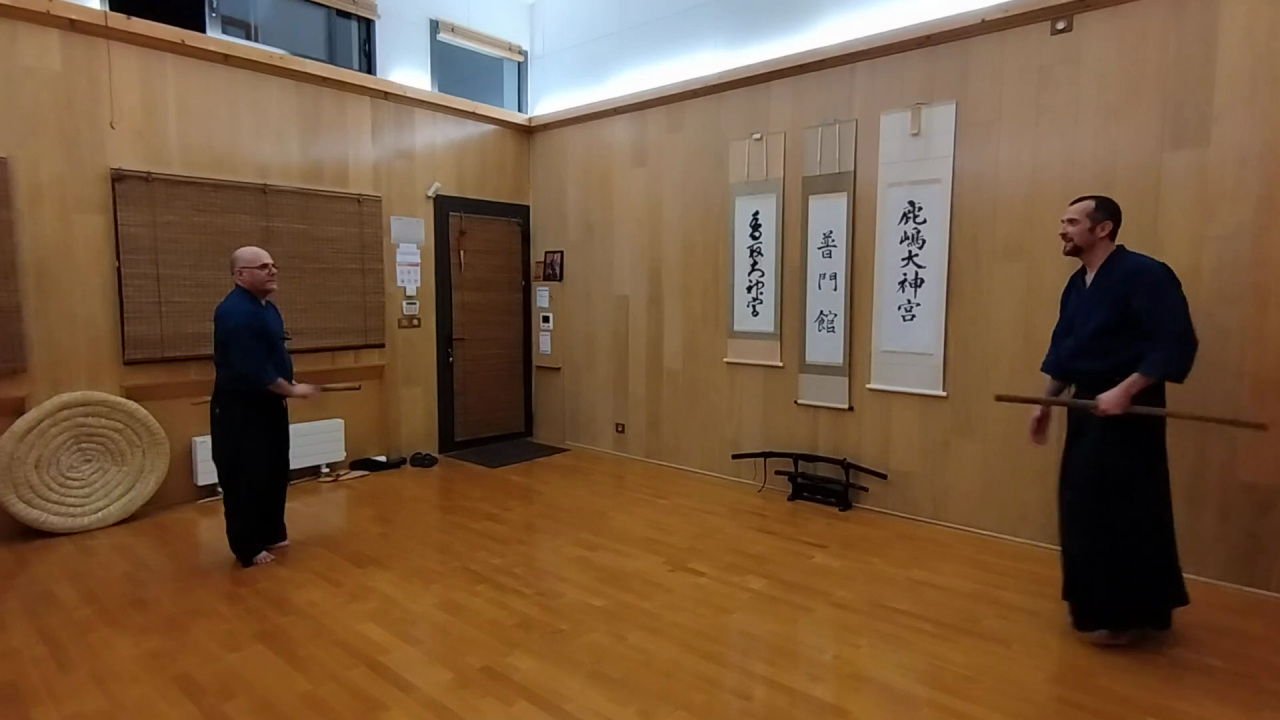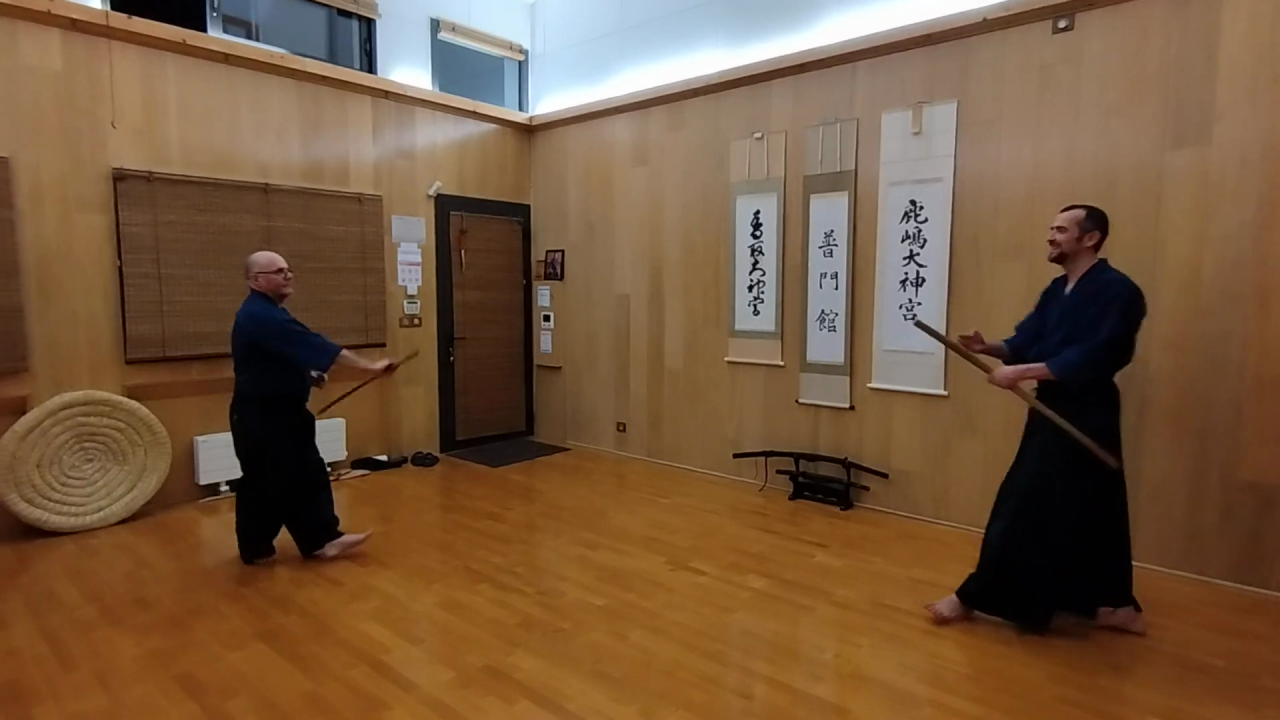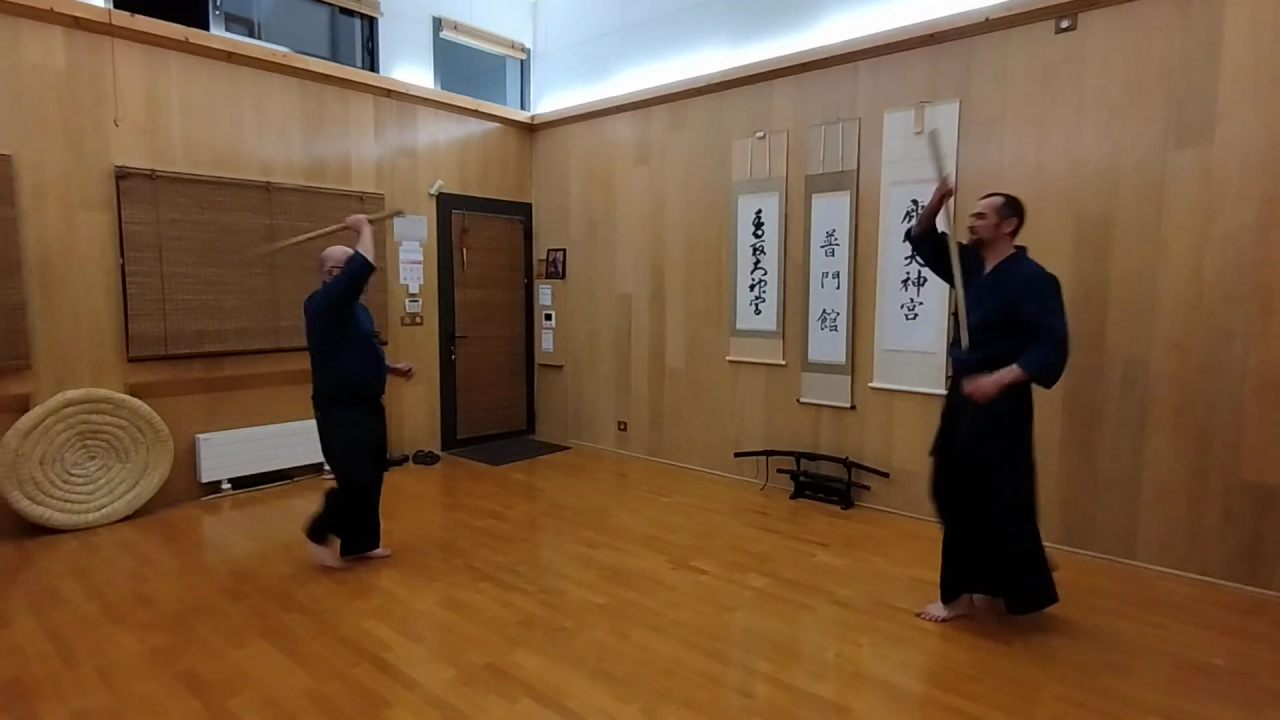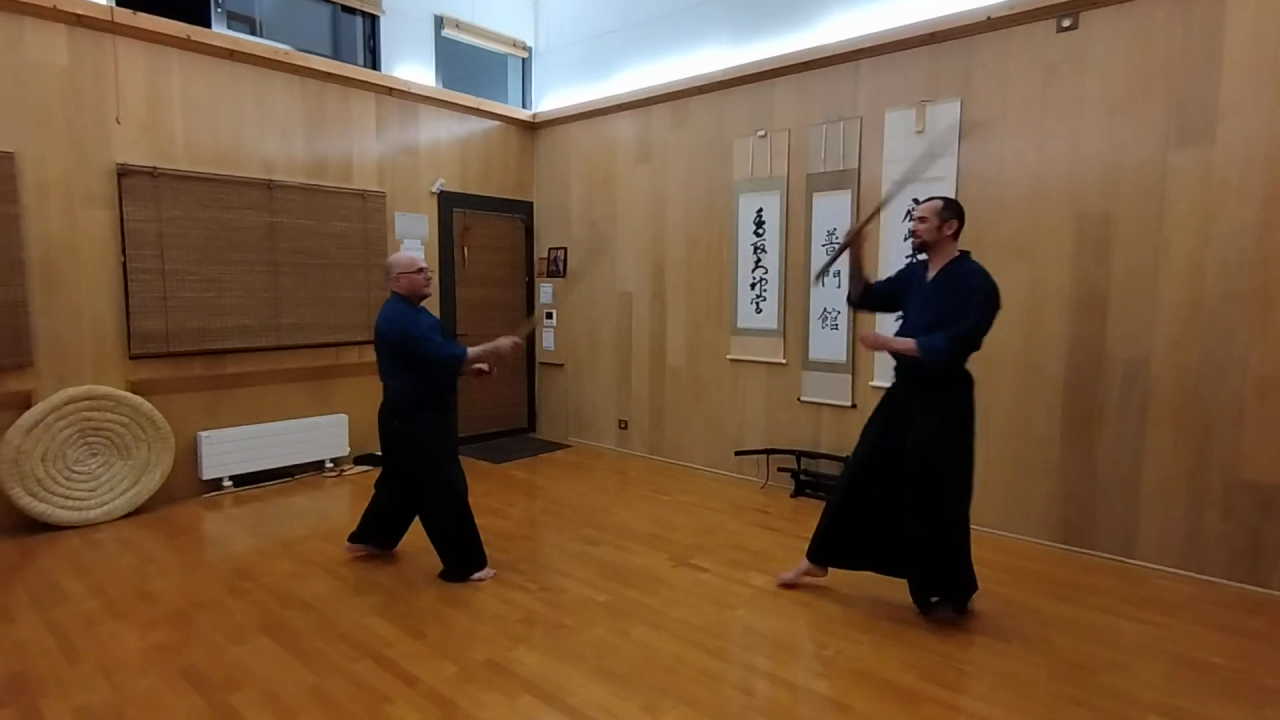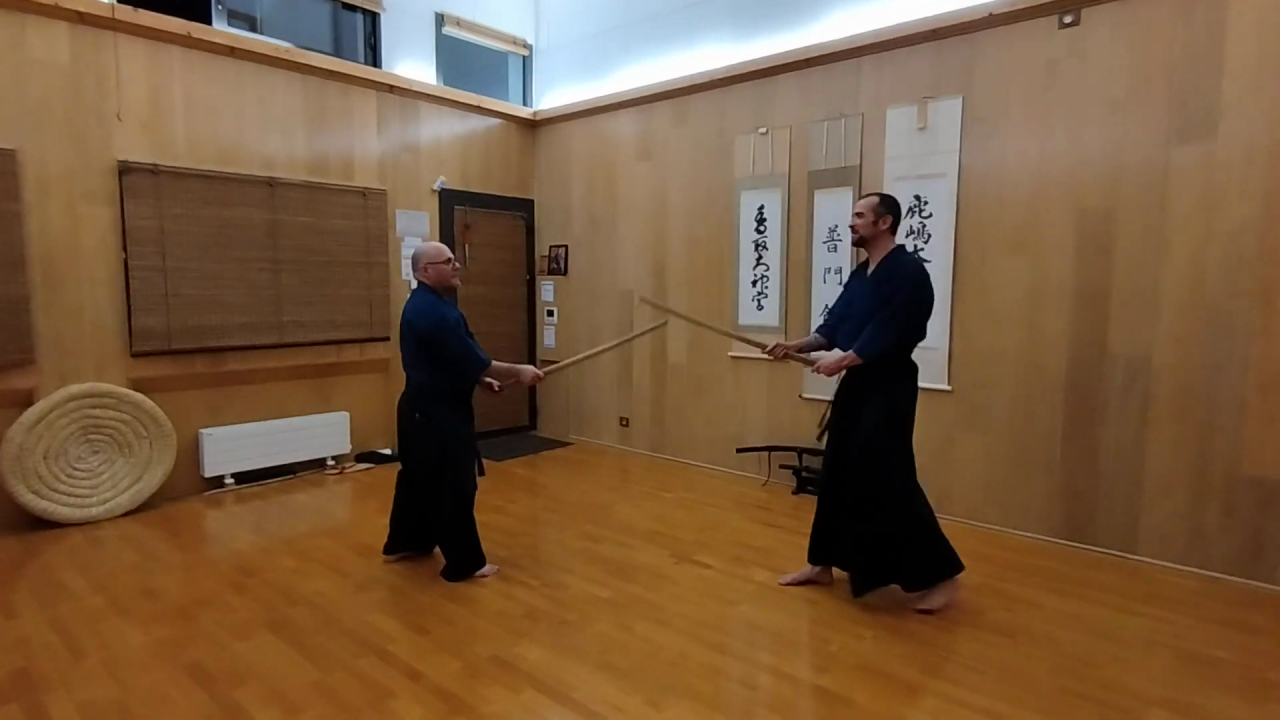
dt=0.5s
person 1, frame 1
left shoulder: (1145, 275)
right shoulder: (1077, 285)
left elbow: (1175, 344)
right elbow: (1065, 350)
left wrist: (1124, 390)
right wrist: (1048, 403)
left hip: (1129, 408)
right hip: (1091, 403)
left knee: (1114, 508)
right knee: (1083, 504)
left ankle: (1125, 615)
right ankle: (1101, 608)
person 1, frame 2
left shoulder: (1116, 291)
right shoulder: (1057, 290)
left elbow: (1090, 359)
right elbow: (1026, 342)
left wrist: (1021, 373)
right wrist: (988, 347)
left hip: (1084, 415)
right hip: (1054, 409)
left knee: (1029, 507)
right knee: (1087, 513)
left ankle: (974, 597)
right ankle: (1115, 605)
person 1, frame 3
left shoulder: (1034, 281)
right shoulder: (970, 265)
left elbow: (1051, 350)
right elbow: (921, 239)
left wrist: (1000, 380)
right wrist: (935, 205)
left hip: (997, 406)
right hip: (962, 395)
left knee: (985, 499)
right knee: (953, 490)
left ankle: (959, 593)
person 1, frame 4
left shoulder: (974, 282)
right shoulder: (914, 276)
left elbow: (953, 344)
right elbow: (864, 297)
left wrist: (889, 342)
right wrist: (855, 254)
left hip: (942, 402)
right hip: (903, 394)
left knee: (935, 497)
right knee: (861, 477)
left ankle: (951, 593)
right ankle: (818, 560)
person 1, frame 5
left shoulder: (908, 271)
right shoulder: (860, 274)
left elbow: (890, 334)
right elbow: (834, 327)
left wrist: (842, 360)
right wrist: (796, 345)
left hip: (889, 387)
right hip: (856, 385)
left knee: (889, 480)
right knee: (838, 474)
left ankle: (936, 576)
right ankle: (823, 563)
person 2, frame 1
left shoulder: (267, 308)
right shoulder: (235, 312)
right elbow: (252, 365)
left wrist: (287, 387)
right wrist: (291, 390)
left hip: (267, 406)
right hip: (240, 410)
left knee: (274, 474)
right knee: (246, 479)
left ankle: (267, 535)
right ankle: (248, 548)
person 2, frame 2
left shoulder: (270, 312)
right shoulder: (260, 317)
right elbow: (313, 346)
left wrist: (306, 376)
right wrist: (370, 366)
left hip: (285, 411)
right hip: (260, 416)
left knee: (309, 474)
right knee: (264, 483)
left ankle: (323, 538)
right ankle: (253, 548)
person 2, frame 3
left shoulder: (352, 307)
right shoulder: (322, 303)
right elbow: (360, 269)
left wrist: (391, 368)
right wrist: (364, 230)
left hip: (366, 405)
right hip: (341, 409)
left knee: (368, 477)
right knee: (357, 479)
left ankle: (359, 541)
right ankle: (320, 534)
person 2, frame 4
left shoulder: (411, 314)
right shoulder: (400, 319)
left elbow: (438, 358)
right elbow: (445, 357)
left wrist: (472, 365)
right wrist: (492, 348)
left hip: (412, 415)
right hip: (415, 419)
left knee: (402, 482)
right knee: (446, 489)
left ankle: (369, 538)
right ankle: (465, 565)
person 2, frame 5
left shoulder: (423, 304)
right shoulder: (433, 311)
right elbow: (469, 359)
left wrist: (480, 379)
right wrist: (517, 372)
left hip: (423, 408)
right hip: (437, 412)
left knee: (419, 478)
right knee: (453, 486)
left ankle: (404, 543)
right ankle: (464, 562)
